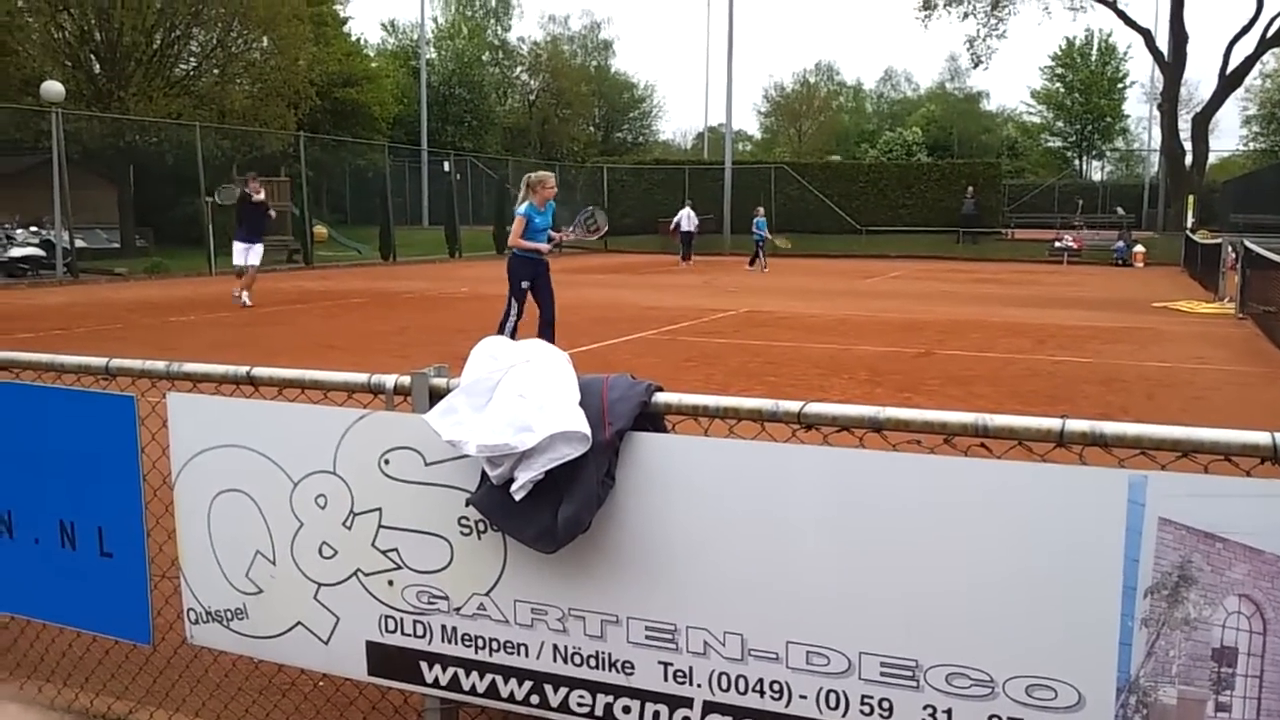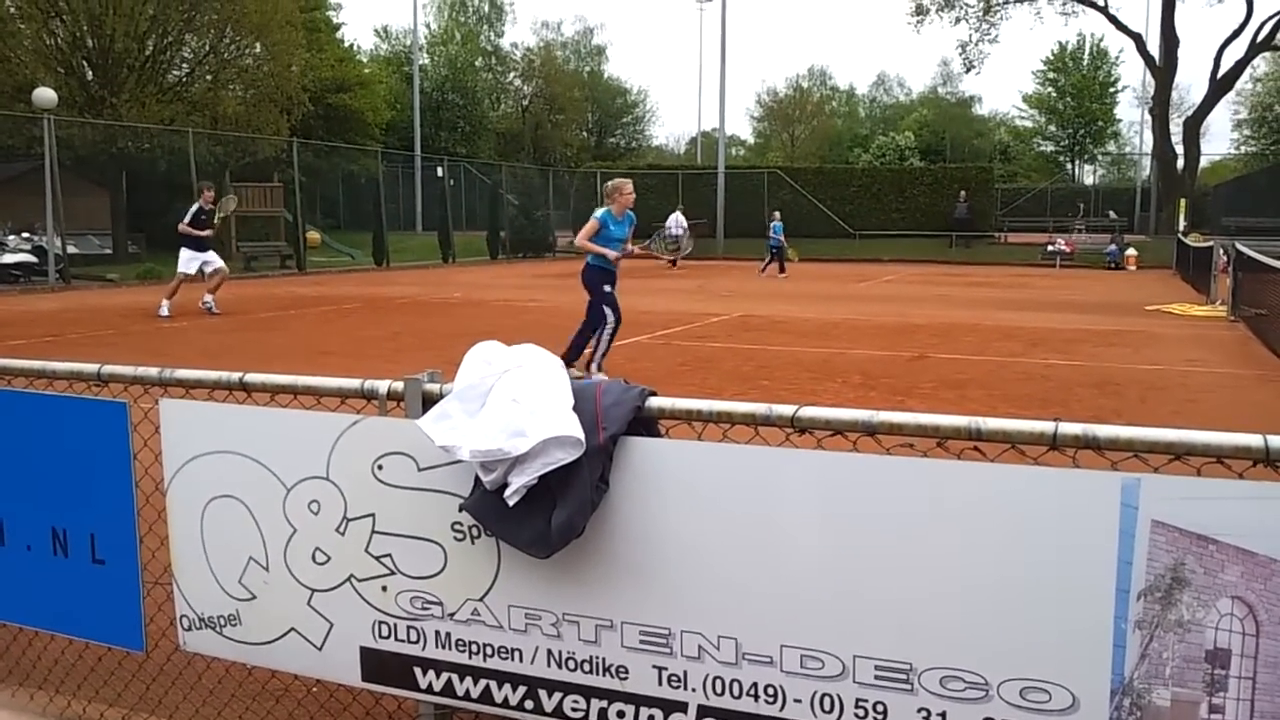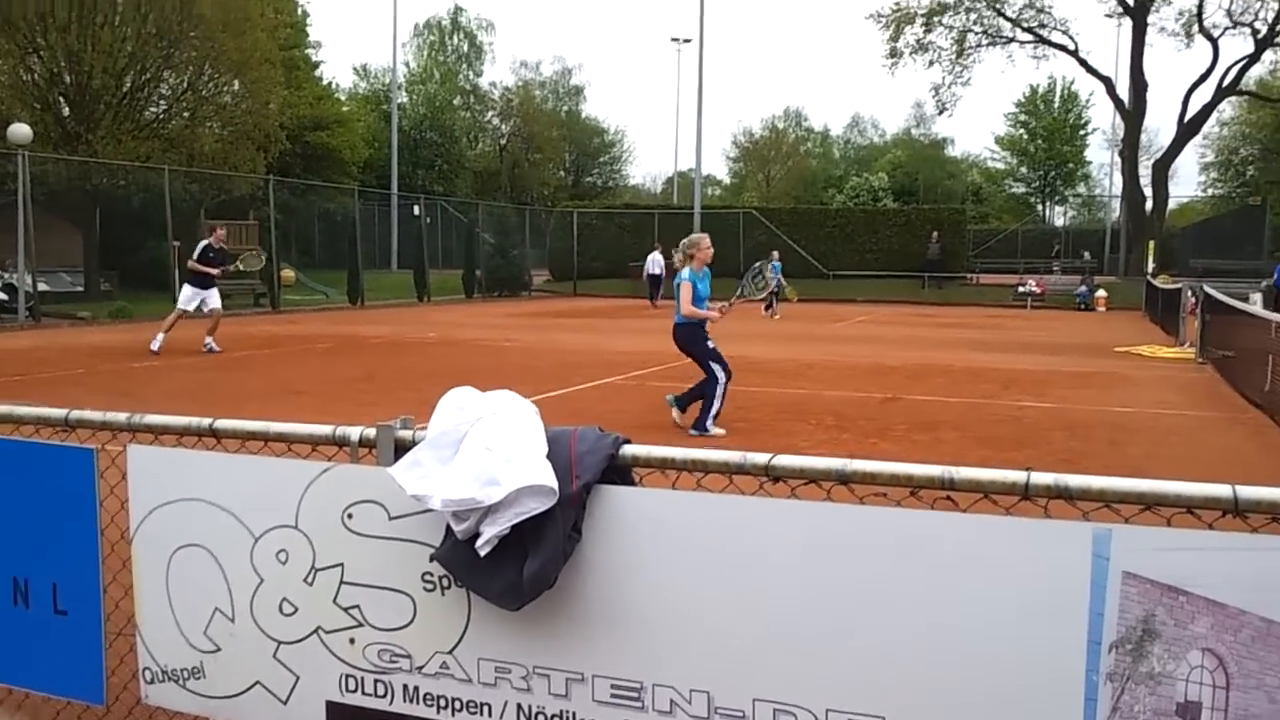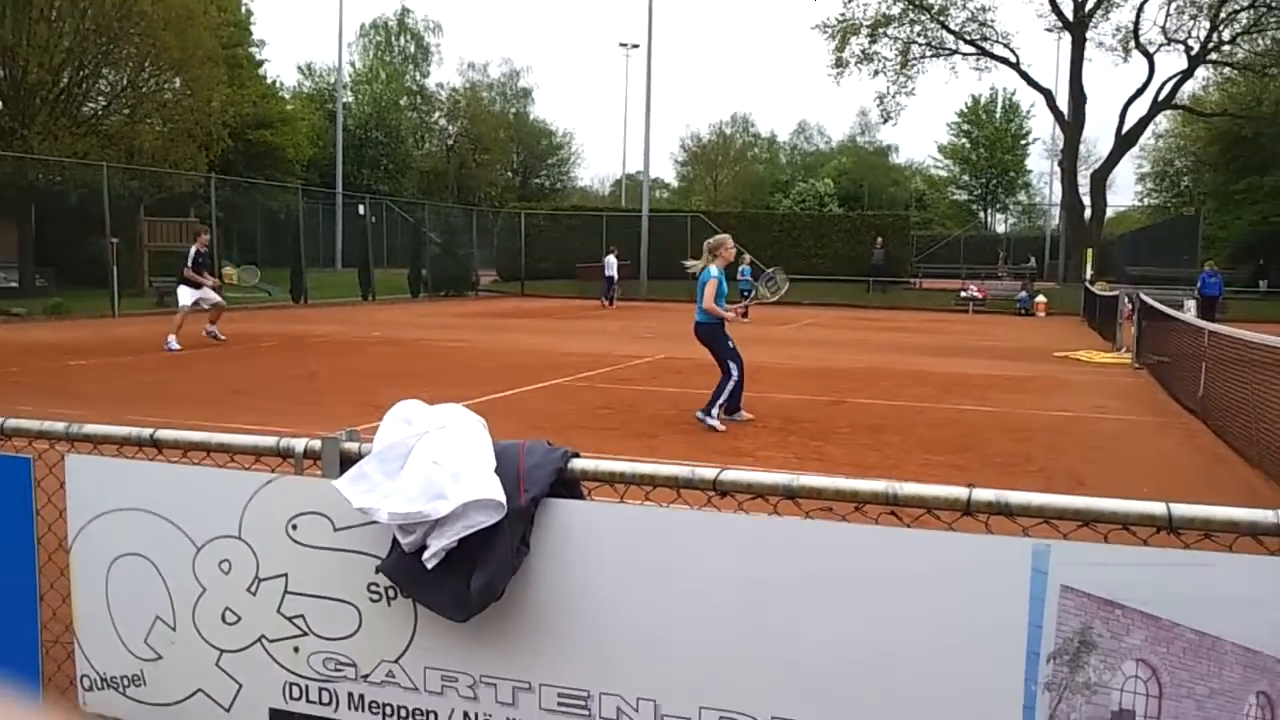
dt=0.5s
person 1, frame 1
left shoulder: (549, 207)
right shoulder: (525, 210)
right elbow: (512, 241)
left wrist: (554, 236)
right wrist: (538, 246)
left hip: (539, 263)
right hip: (521, 264)
left knee: (548, 308)
right knee: (515, 310)
person 1, frame 2
left shoulder: (630, 218)
right shoulder: (602, 216)
right elbow: (579, 241)
left wrist: (633, 250)
right wrist: (606, 252)
left hip: (609, 274)
right hip: (595, 272)
left knee: (593, 321)
right knee: (611, 320)
left ankle: (567, 362)
right ankle: (594, 368)
person 1, frame 3
left shoulder: (705, 273)
right shoulder: (686, 276)
right elbow: (686, 310)
left wrist: (715, 308)
right wrist: (710, 315)
left hip: (696, 331)
right hip: (687, 332)
left knee: (721, 375)
right knee: (719, 375)
left ankle: (679, 402)
right ankle: (703, 425)
person 1, frame 4
left shoulder: (715, 271)
right shoulder: (714, 274)
right elbow: (707, 305)
left wrist: (729, 309)
right wrist: (726, 316)
left hip: (708, 327)
right hip: (710, 328)
left knee: (736, 367)
right knee: (733, 373)
left ankle: (733, 410)
right ankle: (708, 413)
